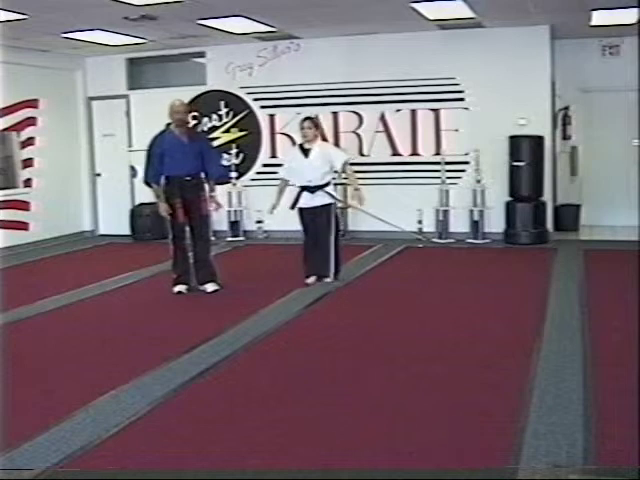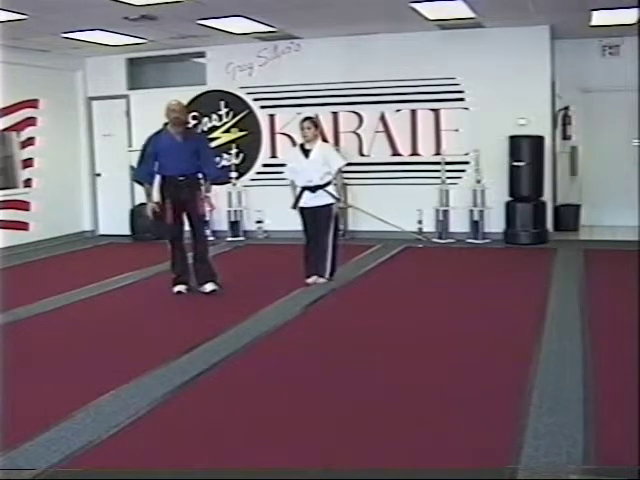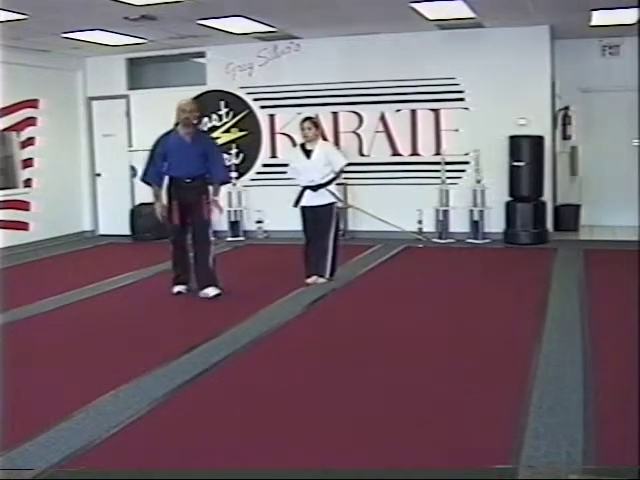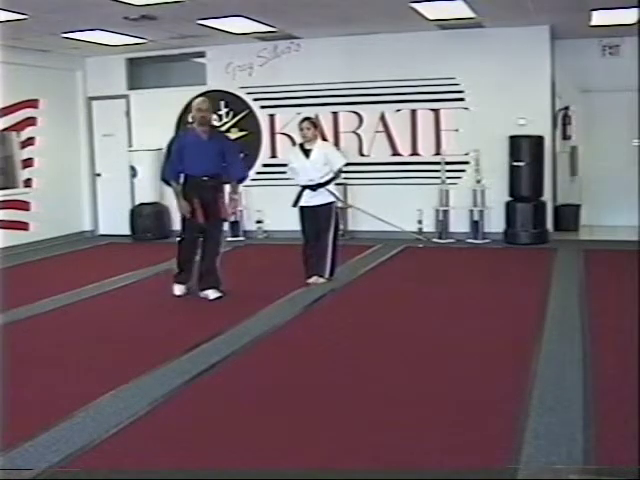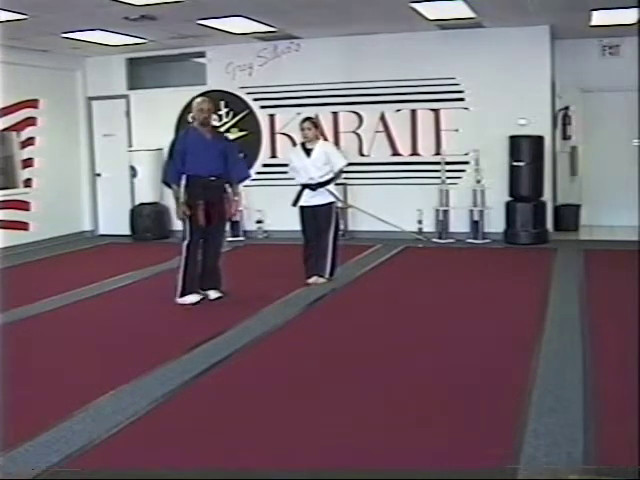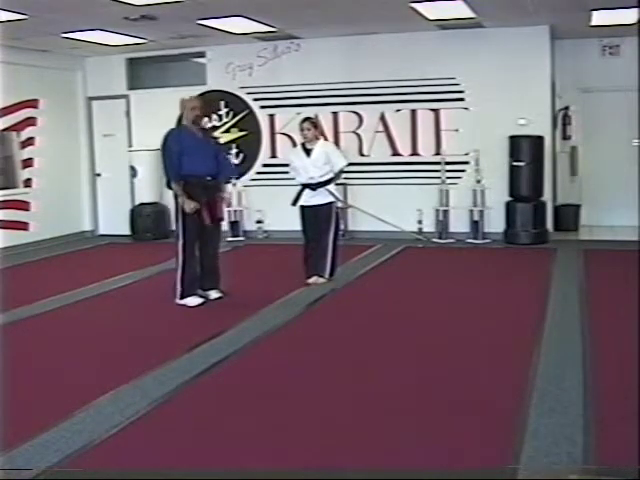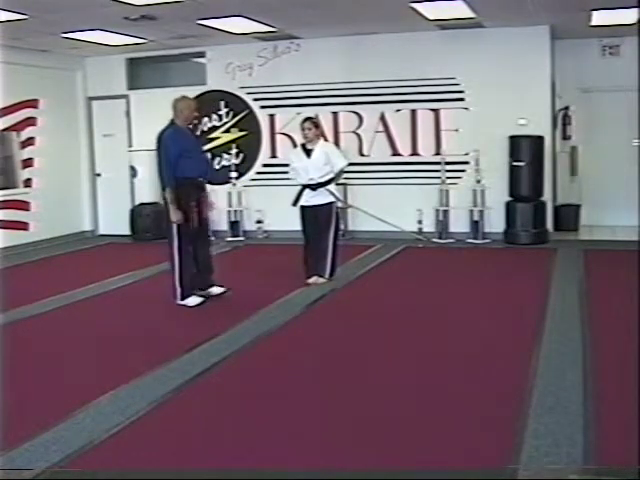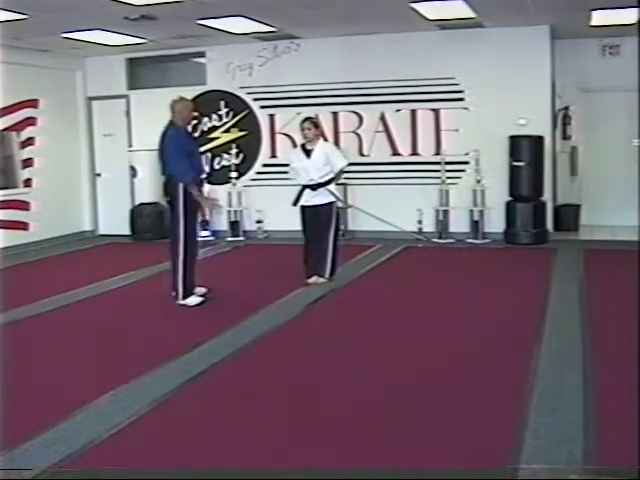
dt=0.5s
person 1, frame 1
left shoulder: (199, 139)
right shoulder: (161, 141)
left elbow: (210, 167)
right elbow: (154, 173)
left wrist: (212, 193)
right wrist: (160, 200)
left hip: (196, 187)
right hip: (174, 189)
left knee: (202, 234)
right knee: (178, 236)
left ankle: (206, 279)
right ankle: (181, 280)
person 1, frame 2
left shoulder: (196, 138)
right shoulder: (157, 140)
left elbow: (207, 167)
right elbow: (147, 171)
left wrist: (207, 194)
right wrist: (149, 199)
left hip: (192, 186)
right hip: (169, 188)
left knee: (199, 233)
right knee: (175, 236)
left ankle: (206, 279)
right ankle: (180, 280)
person 1, frame 3
left shoulder: (205, 140)
right shoulder: (166, 140)
left elbow: (216, 170)
right elbow: (156, 172)
left wrist: (214, 196)
right wrist: (158, 201)
left hip: (199, 190)
right hip: (176, 190)
left knee: (202, 237)
right knee: (178, 237)
left ankle: (207, 284)
right ankle: (181, 280)
person 1, frame 4
left shoulder: (221, 139)
right shoulder: (182, 138)
left elbow: (233, 168)
right elbow: (172, 171)
left wrist: (234, 195)
right wrist: (179, 198)
left hip: (215, 190)
right hip: (192, 189)
left knee: (213, 239)
right knee: (189, 237)
left ankle: (208, 285)
right ankle: (181, 280)
person 1, frame 5
left shoulder: (221, 139)
right shoulder: (184, 138)
left elbow: (233, 169)
right elbow: (174, 172)
left wrist: (234, 196)
right wrist: (179, 202)
left hip: (218, 191)
right hip: (196, 191)
left knee: (214, 242)
right knee: (192, 241)
left ankle: (209, 286)
right ankle: (185, 291)
person 1, frame 6
left shoulder: (207, 137)
right shoulder: (175, 137)
left elbow: (220, 166)
right elbow: (172, 172)
left wrist: (222, 192)
right wrist: (182, 198)
left hip: (211, 191)
right hip: (190, 191)
left knee: (211, 242)
right knee: (188, 243)
left ankle: (208, 286)
right ankle: (185, 293)
person 1, frame 7
left shoulder: (190, 135)
right shoulder: (169, 136)
right elbow: (166, 174)
left wrist: (204, 195)
right wrist: (173, 206)
left hip: (196, 191)
right hip: (180, 193)
left knee: (201, 240)
right knee: (181, 244)
left ankle: (204, 284)
right ankle: (184, 293)
person 1, frame 8
left shoulder: (181, 134)
right shoulder: (173, 136)
right elbow: (182, 171)
left wrist: (199, 195)
right wrist: (201, 197)
left hip: (188, 190)
right hip: (182, 191)
left knee: (188, 239)
right knee: (183, 241)
left ankle: (186, 286)
right ankle: (183, 293)
person 2, frame 1
left shoulder: (326, 148)
right shoulder: (294, 153)
left elbow: (345, 168)
right elbow: (285, 178)
left wrist: (356, 190)
right wrist: (277, 200)
left hip: (324, 198)
right hip: (305, 199)
left knee: (327, 237)
right knee: (310, 238)
left ankle: (328, 273)
right ankle: (312, 272)
person 2, frame 2
left shoulder: (326, 149)
right shoulder: (295, 152)
left elbow: (337, 174)
right elbow: (292, 179)
left wrist: (339, 198)
right wrist: (296, 199)
left hip: (325, 198)
right hip: (306, 199)
left knee: (325, 236)
right knee: (310, 237)
left ankle: (324, 272)
right ankle: (312, 272)
person 2, frame 3
left shoulder: (327, 148)
right shoulder: (296, 152)
left elbow: (339, 169)
right elbow: (295, 174)
left wrist: (326, 182)
right wrist: (307, 183)
left hip: (326, 197)
right hip: (307, 198)
left knee: (326, 236)
right knee: (310, 237)
left ankle: (323, 272)
right ankle: (312, 272)
person 2, frame 4
left shoulder: (326, 147)
right shoulder: (295, 152)
left elbow: (338, 169)
left wrist: (325, 182)
right wrist: (305, 183)
left hip: (325, 196)
right hip: (306, 197)
left knee: (325, 236)
right knee: (309, 237)
left ankle: (323, 272)
right ankle: (312, 272)
person 2, frame 5
left shoulder: (327, 147)
right shoulder: (296, 152)
left elbow: (339, 169)
left wrist: (327, 182)
right wrist: (306, 183)
left hip: (325, 196)
right hip: (306, 197)
left knee: (325, 236)
right knee: (310, 237)
left ankle: (323, 272)
right ankle: (312, 272)
person 2, frame 6
left shoulder: (327, 147)
right shoulder: (296, 152)
left elbow: (339, 169)
left wrist: (328, 183)
right wrist: (305, 183)
left hip: (325, 195)
right hip: (307, 196)
left knee: (325, 235)
right knee: (310, 236)
left ankle: (323, 272)
right ankle: (312, 272)
person 2, frame 7
left shoulder: (327, 148)
right shoulder: (297, 152)
left elbow: (339, 168)
right elbow: (295, 173)
left wrist: (329, 183)
right wrist: (306, 184)
left hip: (325, 196)
right hip: (307, 197)
left knee: (325, 236)
right knee: (310, 237)
left ankle: (323, 272)
right ankle: (312, 272)
person 2, frame 8
left shoulder: (327, 148)
right shoulder: (297, 152)
left elbow: (340, 168)
right elbow: (295, 173)
left wrist: (329, 183)
right wrist: (305, 183)
left hip: (326, 196)
right hip: (307, 197)
left knee: (326, 236)
right knee: (310, 237)
left ankle: (323, 272)
right ankle: (313, 272)
